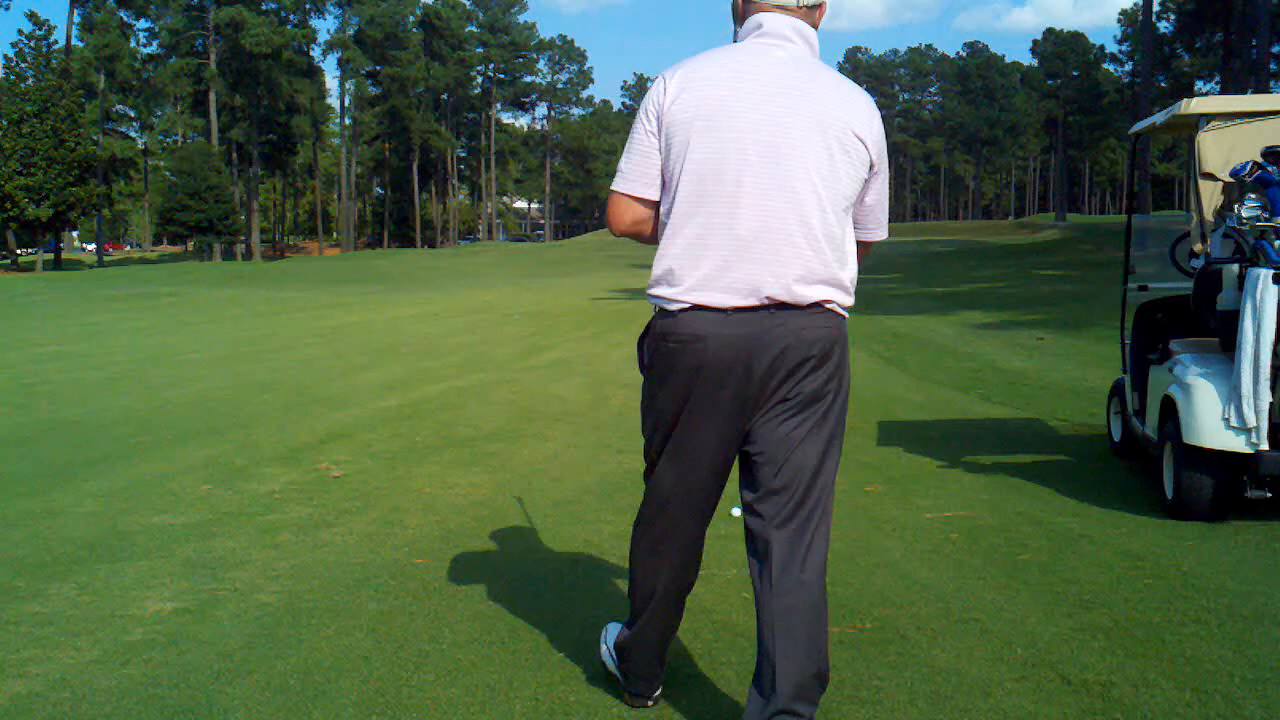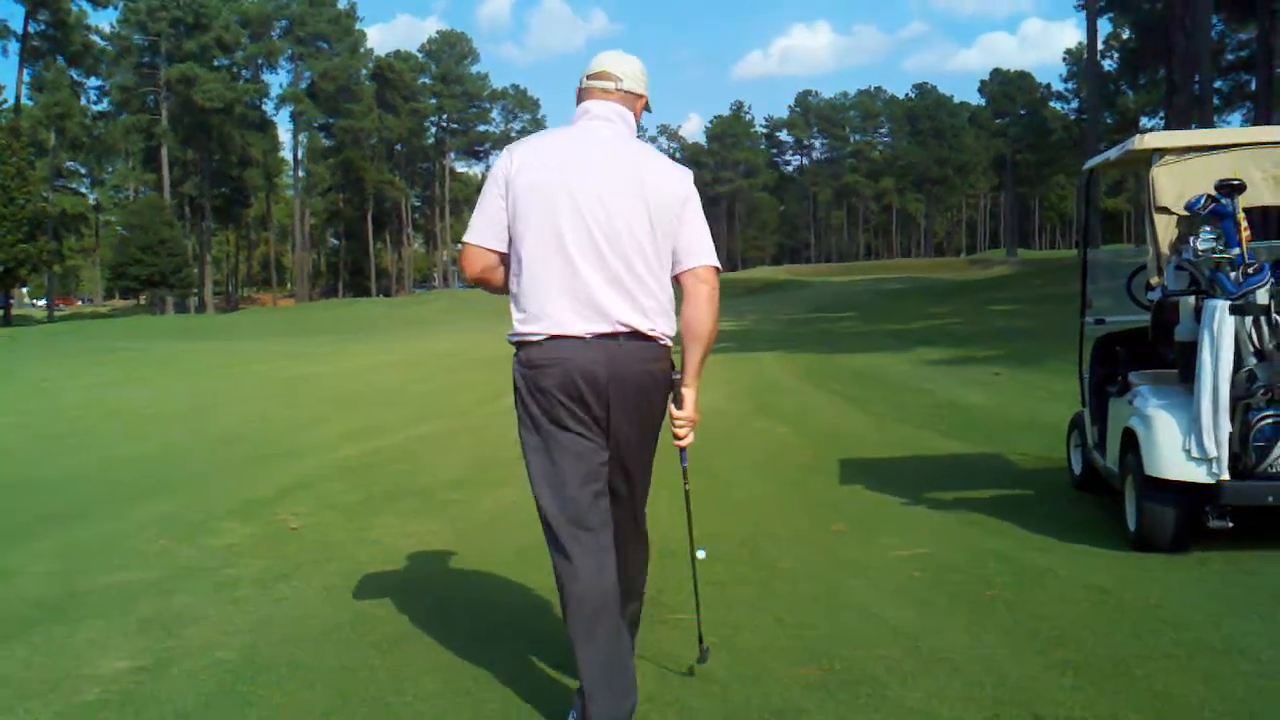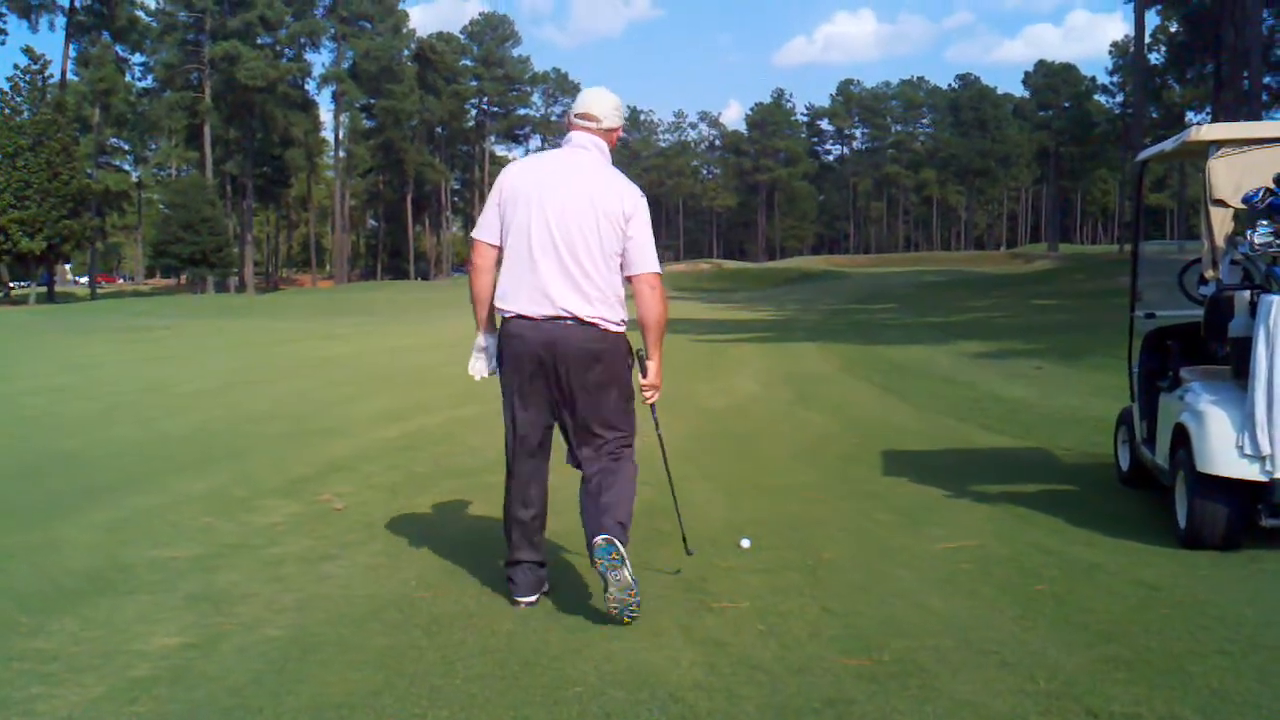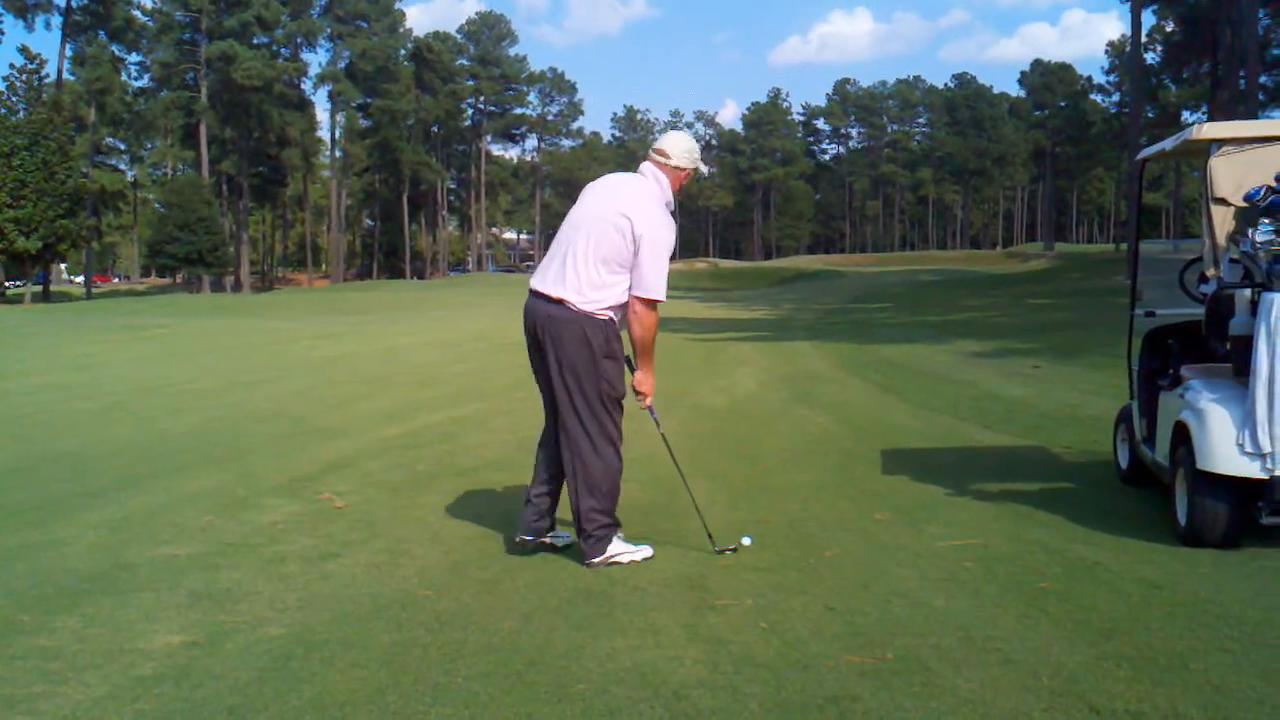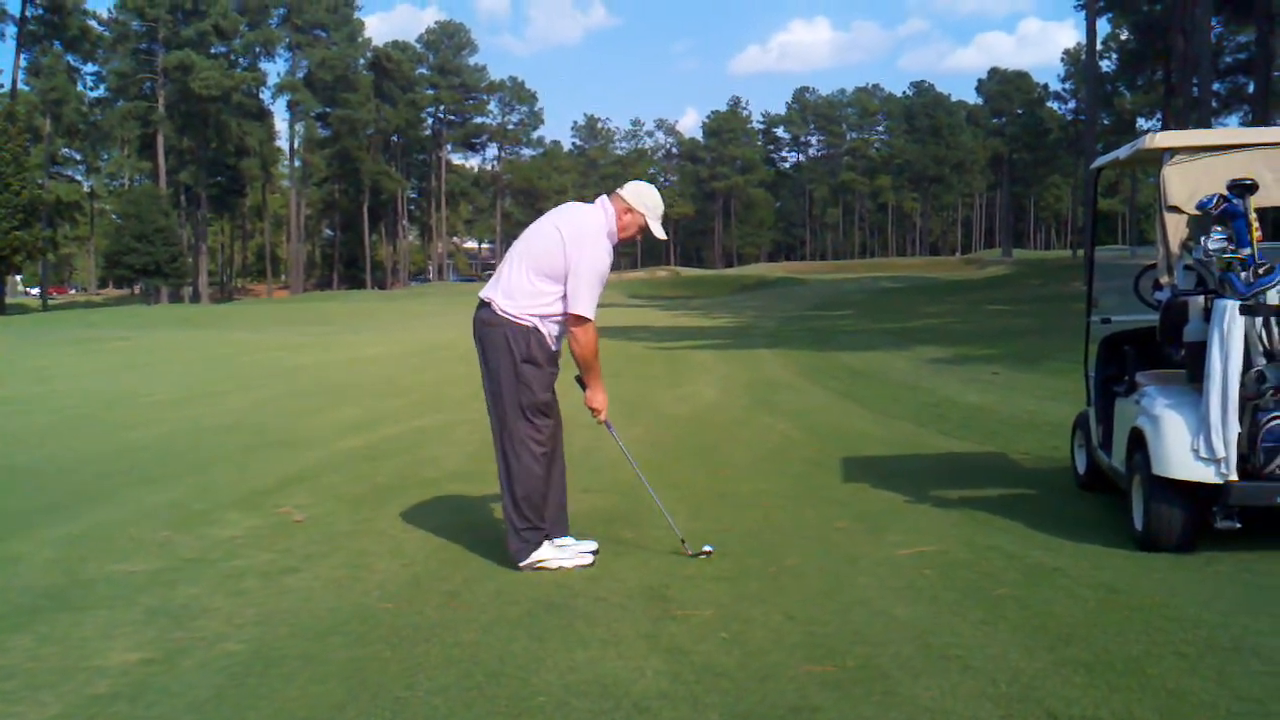
dt=1s
person 1, frame 1
left shoulder: (679, 84)
right shoulder: (855, 105)
left elbow: (626, 217)
right elbow: (863, 241)
left hip: (694, 333)
right hip: (808, 337)
left knee: (673, 512)
right knee: (794, 535)
person 1, frame 2
left shoulder: (520, 158)
right shoulder: (668, 174)
left elbow: (476, 264)
right elbow: (701, 284)
right wrist: (691, 384)
left hip: (553, 362)
right hip: (640, 362)
left knee: (579, 528)
right knee: (624, 512)
right ankle: (612, 652)
person 1, frame 3
left shoulder: (517, 174)
right shoulder: (625, 193)
left elbow: (481, 259)
right elbow: (648, 286)
left wrist: (485, 333)
right wrist: (654, 359)
left hip: (522, 335)
right hip: (595, 339)
left knee: (526, 456)
right knee: (609, 452)
left ankle: (526, 575)
right ankle: (606, 544)
person 1, frame 4
left shoulder: (606, 184)
right shoulder: (657, 218)
right elbow: (642, 304)
right wrist: (645, 369)
left hip: (539, 307)
right hip: (582, 324)
left knee: (561, 424)
right knee: (594, 434)
left ankle: (537, 523)
right ankle: (598, 542)
person 1, frame 5
left shoulder: (578, 214)
right shoulder: (594, 242)
right elbow: (580, 324)
right wrist: (595, 386)
left hip: (504, 322)
right hip: (515, 332)
left knee: (544, 433)
right knee: (529, 438)
left ankle: (550, 532)
right ankle: (532, 546)
